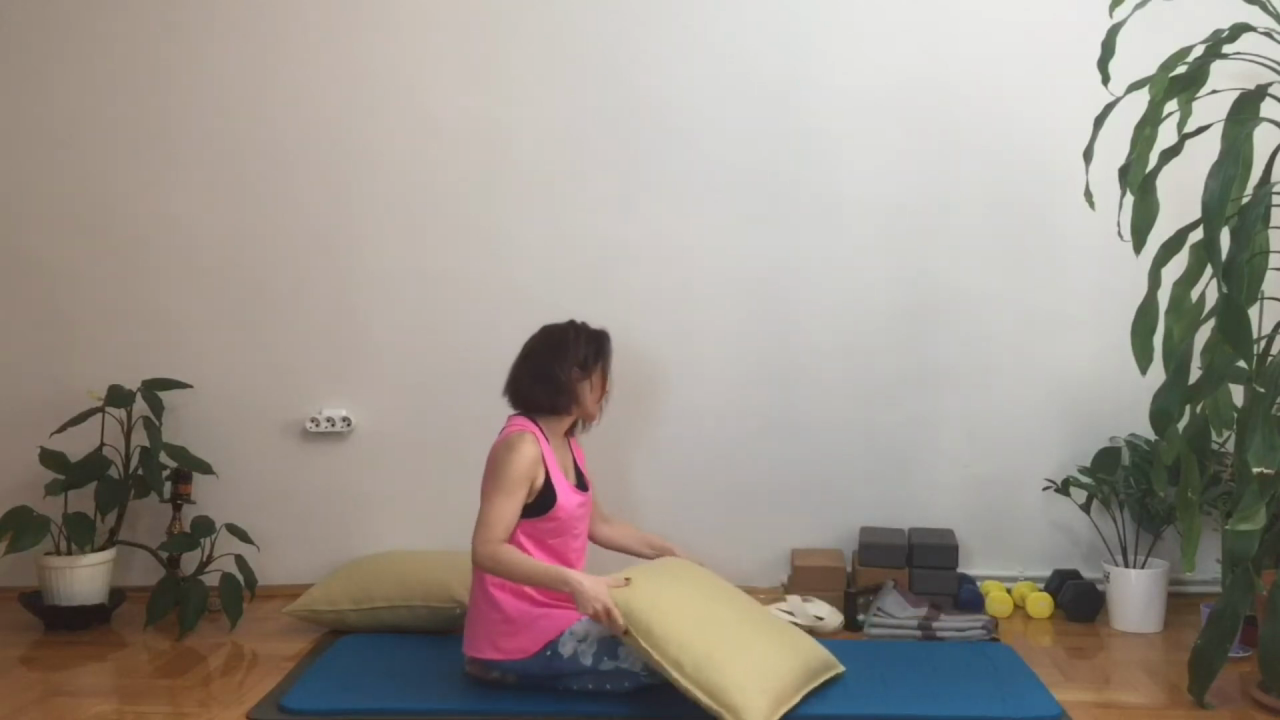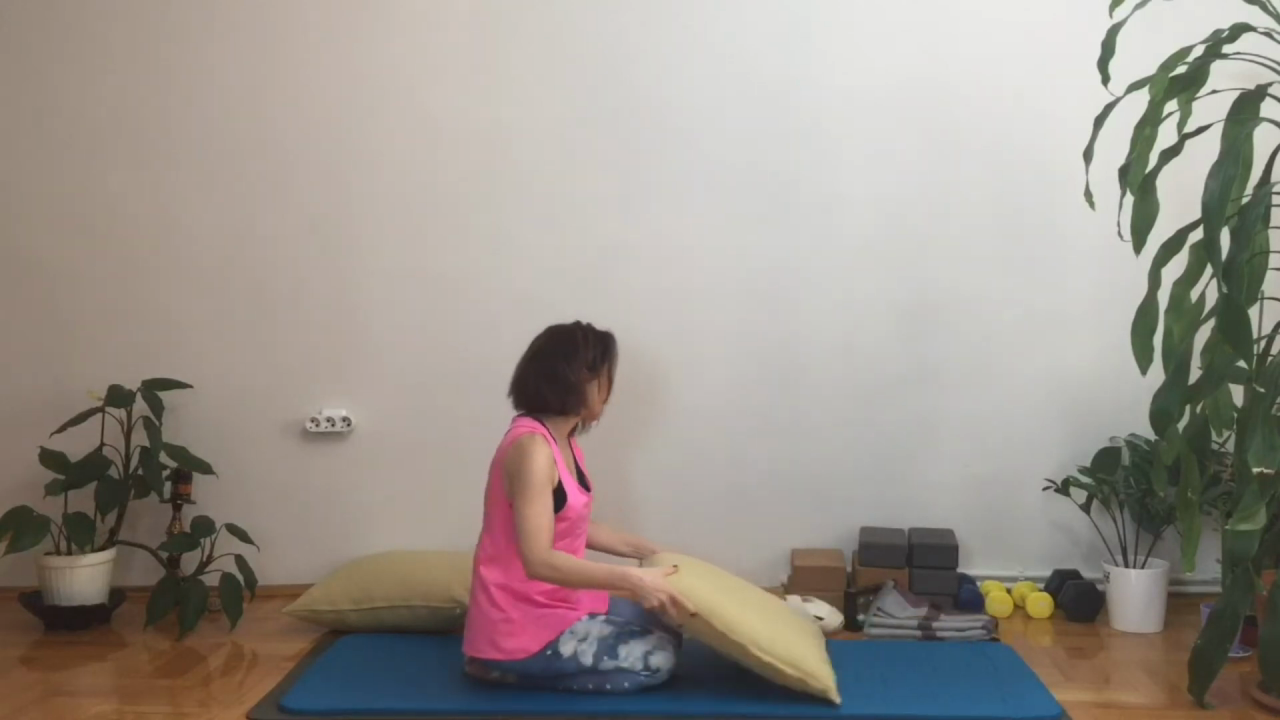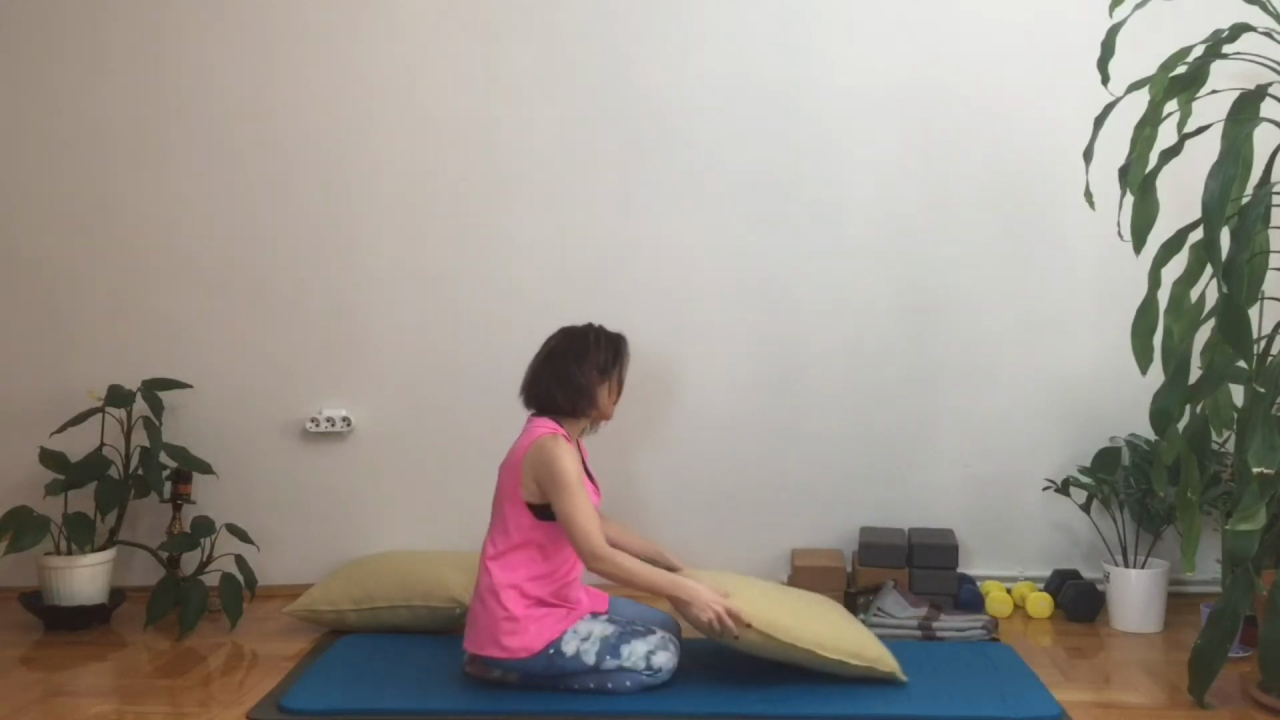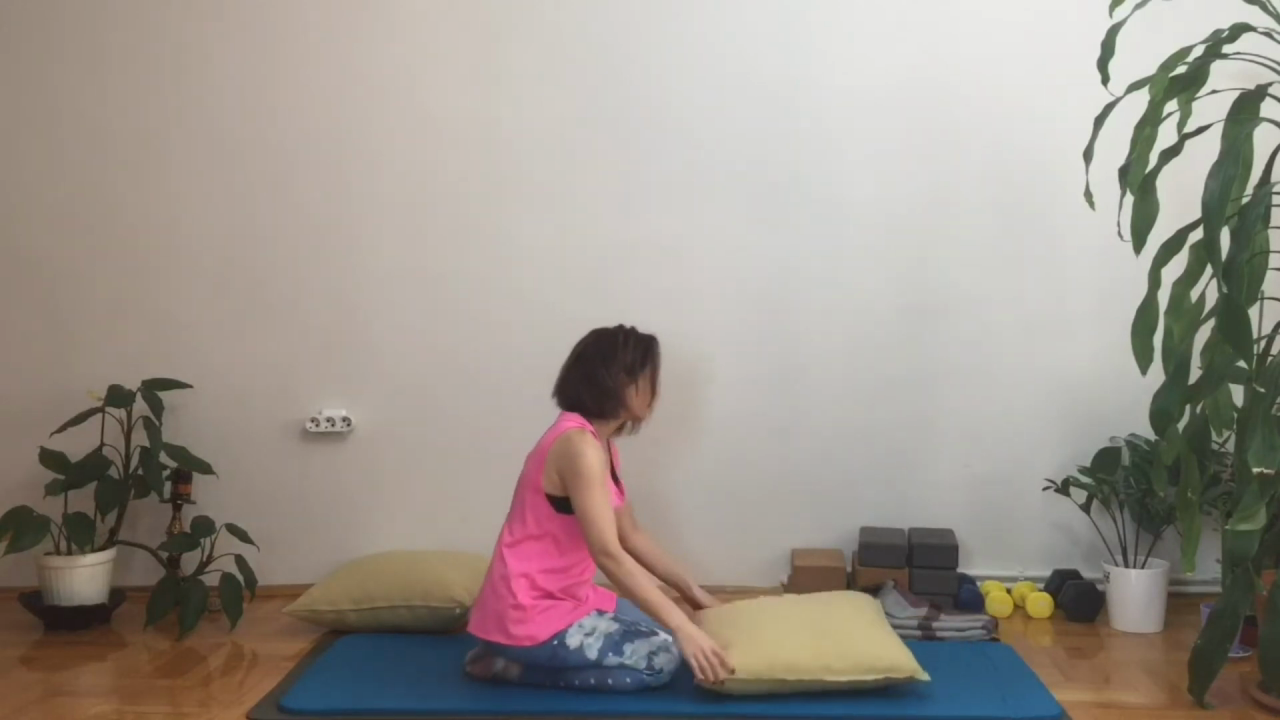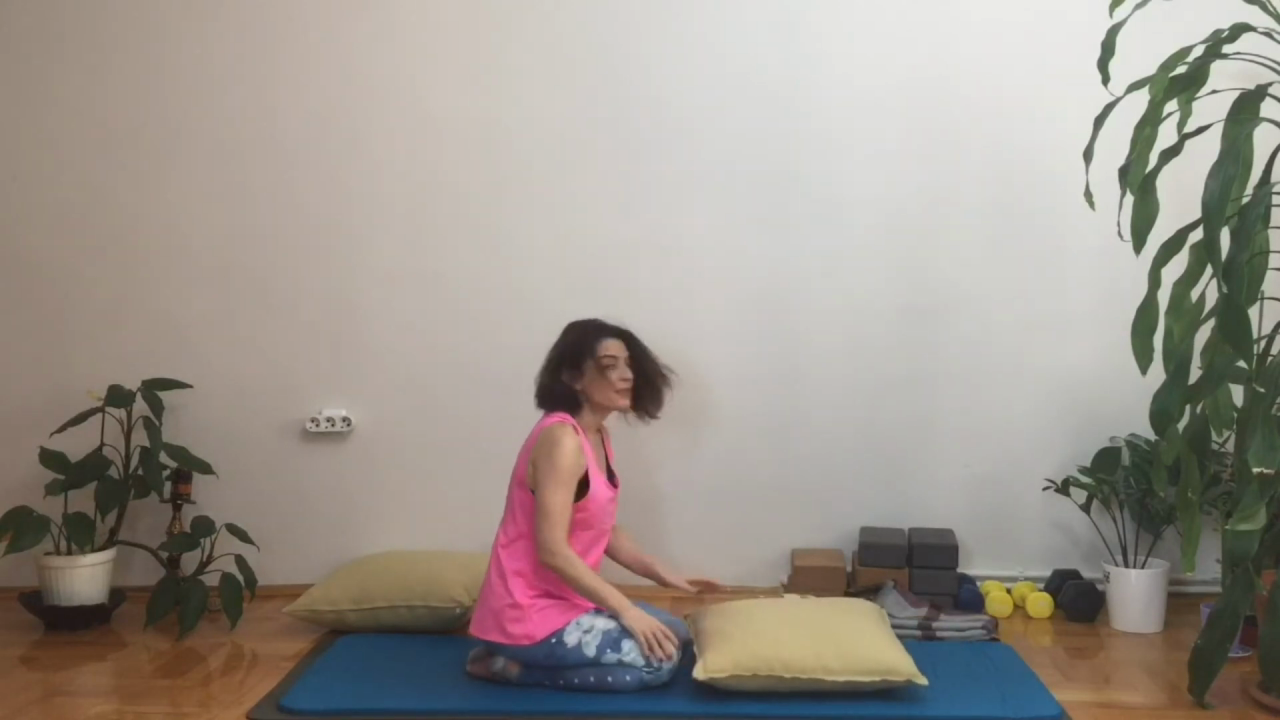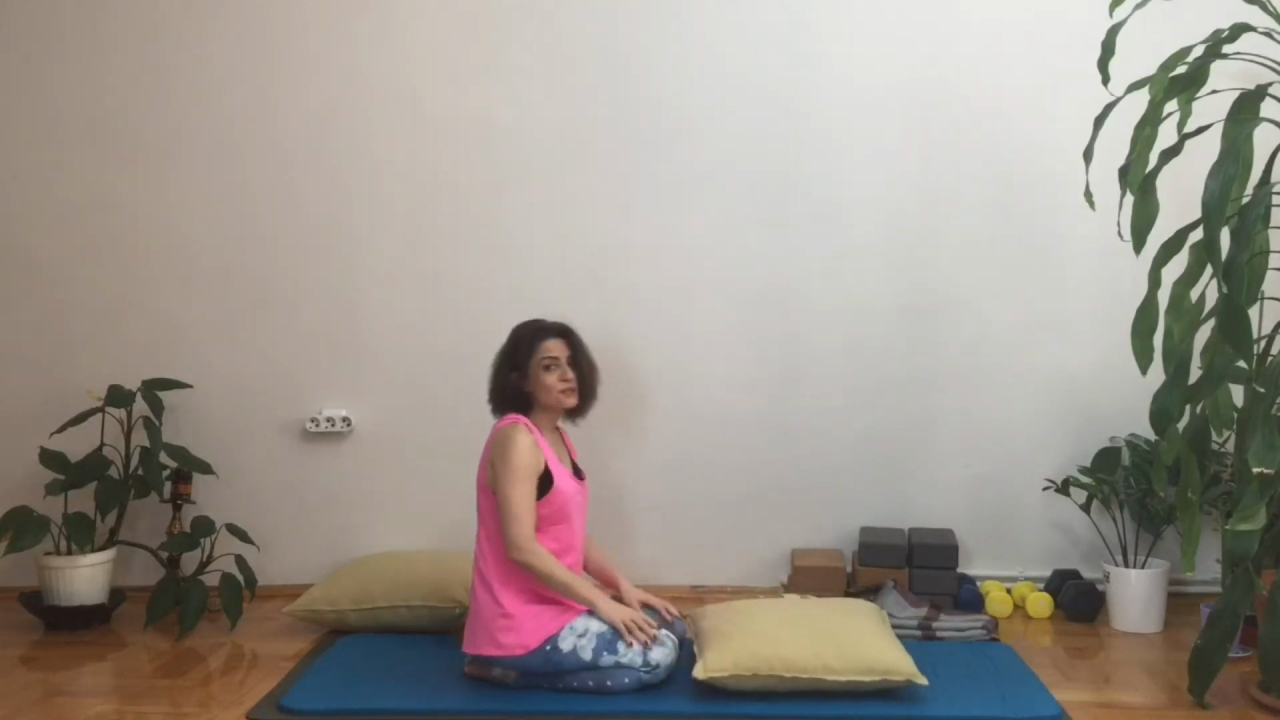
dt=0.3s
person 1, frame 1
left shoulder: (567, 442)
right shoulder: (521, 446)
left elbow: (596, 523)
right elbow: (488, 551)
left wrist: (665, 552)
right wrist: (575, 583)
left hip: (558, 606)
right hip: (516, 630)
left ankle: (541, 666)
right ankle: (510, 669)
person 1, frame 2
left shoulder: (563, 441)
right shoulder: (531, 447)
right elbow: (538, 560)
left wrist: (645, 551)
right wrist: (632, 579)
left hip: (556, 603)
right hip: (518, 628)
left knee: (660, 628)
right knee: (655, 657)
left ankle: (533, 664)
right ankle: (510, 668)
person 1, frame 3
left shoulder: (561, 439)
right shoulder: (552, 448)
left elbow: (596, 525)
right elbow: (596, 555)
left wrist: (669, 562)
right wrist: (687, 593)
left hip: (553, 601)
right hip: (520, 624)
left knee: (663, 628)
right knee: (657, 657)
left ankle: (521, 659)
right ankle: (511, 665)
person 1, frame 4
left shoulder: (599, 442)
right shoulder: (579, 445)
left elbow: (631, 534)
right elbow: (608, 553)
left wrist: (694, 593)
right wrist: (683, 627)
left hip: (563, 597)
right hip: (528, 614)
left knee: (663, 632)
right knee: (659, 658)
left ankle: (522, 656)
right ankle: (510, 664)
person 1, frame 5
left shoulder: (597, 436)
right shoulder: (562, 438)
left elbow: (604, 531)
right elbow: (552, 550)
left wrist: (662, 573)
right wrist: (625, 610)
left hip: (565, 598)
right hip: (528, 613)
left knee: (673, 632)
right knee: (657, 659)
left ankle: (529, 656)
right ankle: (514, 664)
person 1, frame 6
left shoulder: (556, 437)
right shoulder: (516, 437)
right elbow: (521, 547)
left wrist: (622, 585)
right wrist: (602, 602)
left hip: (554, 602)
right hip: (518, 621)
left knee: (669, 627)
right knee: (656, 655)
left ankle: (531, 658)
right ankle: (510, 667)
